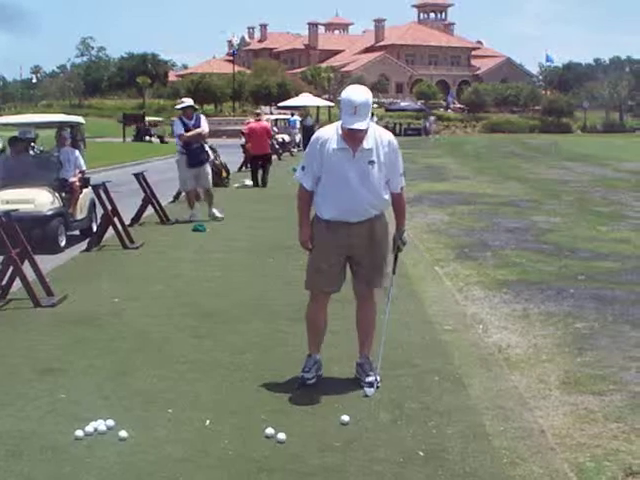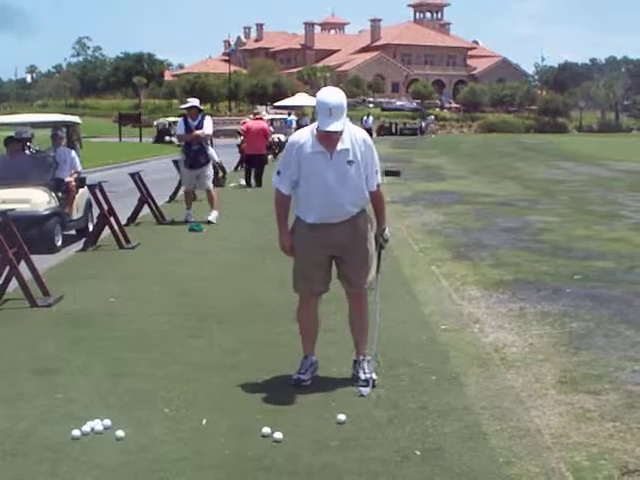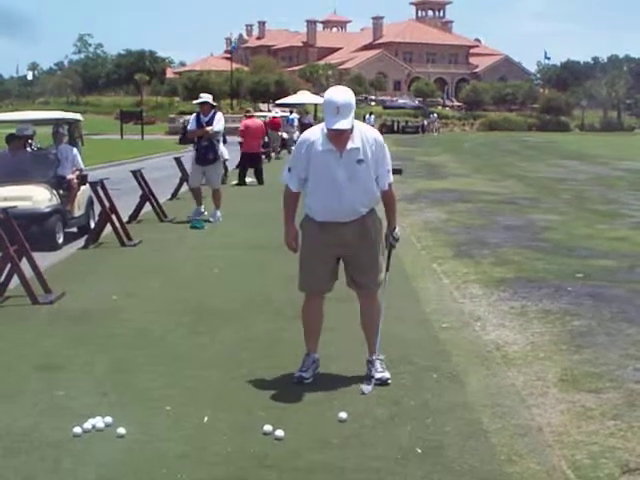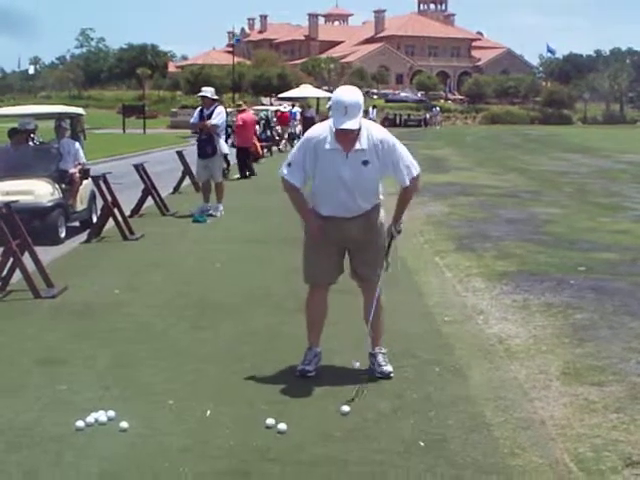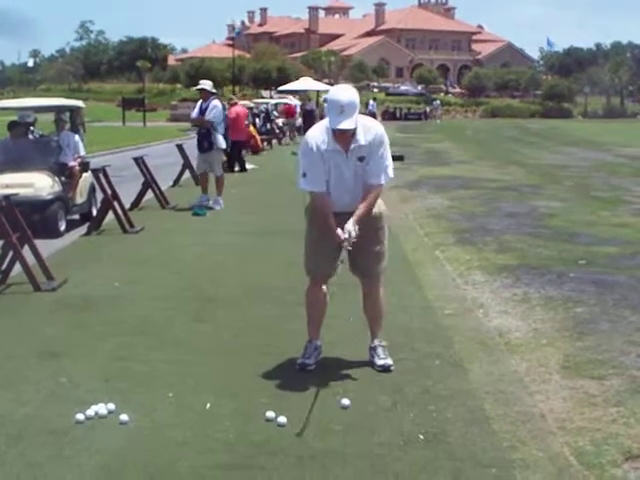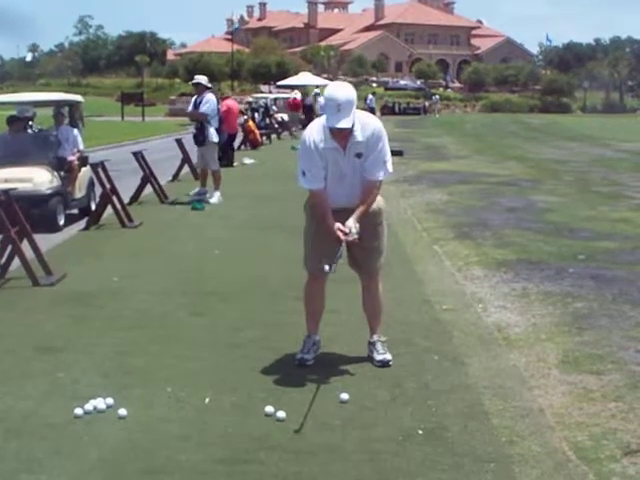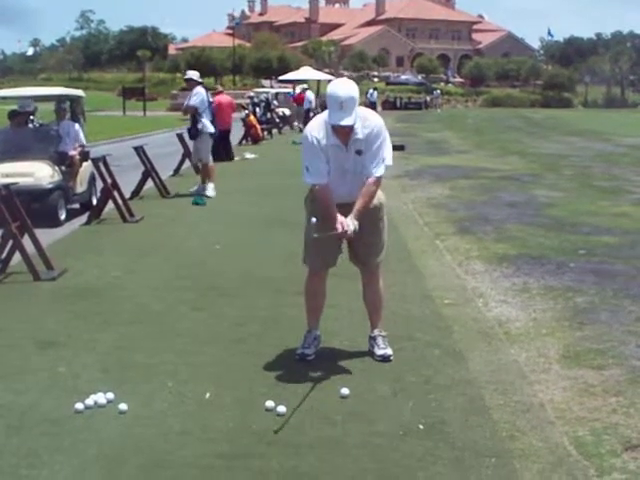
dt=0.4s
person 1, frame 1
left shoulder: (386, 142)
right shoulder: (321, 139)
left elbow: (396, 190)
right elbow: (306, 187)
left wrist: (400, 228)
right wrist: (304, 225)
left hip: (370, 229)
right hip: (328, 228)
left knee: (366, 297)
right knee: (318, 296)
left ankle: (364, 360)
right ankle: (313, 358)
person 1, frame 2
left shoulder: (361, 140)
right shoulder: (297, 143)
left elbow: (374, 188)
right elbow: (283, 190)
left wrist: (382, 225)
right wrist: (283, 230)
left hip: (353, 226)
right hip: (311, 230)
left knee: (357, 294)
right knee: (308, 297)
left ankle: (361, 358)
right ankle: (308, 359)
person 1, frame 3
left shoulder: (372, 140)
right shoulder: (308, 141)
left elbow: (386, 187)
right elbow: (292, 187)
left wrist: (392, 225)
right wrist: (289, 226)
left hip: (363, 226)
right hip: (319, 228)
left knee: (369, 294)
right knee: (313, 294)
left ankle: (374, 357)
right ankle: (311, 356)
person 1, frame 4
left shoulder: (380, 138)
right shoulder: (314, 138)
left elbow: (412, 179)
right elbow: (289, 180)
left wrist: (396, 220)
right wrist: (307, 217)
left hip: (367, 220)
right hip: (324, 222)
left knee: (371, 287)
right knee: (317, 287)
left ankle: (377, 351)
right ankle: (313, 350)
person 1, frame 5
left shoulder: (375, 133)
right shoulder: (313, 140)
left elbow: (375, 186)
right elbow: (317, 194)
left wrist: (354, 221)
right wrist: (334, 229)
left hip: (366, 213)
right hip: (325, 214)
left knee: (372, 281)
right knee: (318, 280)
left ankle: (376, 344)
right ankle: (313, 343)
person 1, frame 6
left shoulder: (373, 129)
right shoulder: (311, 137)
left elbow: (375, 181)
right elbow: (315, 190)
left wrist: (356, 218)
right wrist: (331, 224)
left hip: (365, 208)
right hip: (324, 210)
left knee: (371, 275)
right knee: (316, 276)
left ankle: (375, 339)
right ankle: (311, 338)
person 1, frame 7
left shoulder: (374, 125)
right shoulder: (313, 133)
left elbow: (374, 177)
right elbow: (320, 185)
left wrist: (354, 216)
right wrist: (335, 217)
left hip: (365, 203)
right hip: (325, 204)
left knee: (371, 270)
right knee: (317, 270)
left ankle: (376, 334)
right ankle: (312, 333)
person 2, frame 1
left shoulder: (201, 118)
right shoulder: (178, 121)
left elbow: (204, 135)
right elbow: (182, 137)
left wrist: (191, 134)
right wrist: (197, 131)
left hip: (202, 155)
right hip: (186, 158)
left knee: (207, 186)
right knee: (189, 188)
left ankle: (211, 210)
right ankle: (193, 212)
person 2, frame 2
left shoulder: (206, 119)
right shoulder: (183, 121)
left elbow: (205, 137)
right elbow: (180, 138)
left wrist: (190, 136)
right wrist: (197, 133)
left hip: (204, 157)
right hip: (188, 158)
left knee: (208, 186)
right knee: (188, 188)
left ankle: (214, 212)
right ankle: (189, 212)
person 2, frame 3
left shoulder: (218, 116)
right shoulder: (195, 117)
left elbow: (214, 133)
right elbow: (190, 134)
left wrist: (199, 132)
right wrist: (206, 130)
left hip: (213, 155)
right hip: (198, 155)
left knee: (215, 186)
right knee: (193, 184)
left ankle: (217, 212)
right ankle: (200, 208)
person 2, frame 4
left shoulder: (219, 110)
right shoulder: (199, 110)
left elbow: (212, 127)
right elbow: (193, 125)
left wrist: (201, 125)
right wrist: (206, 123)
left hip: (215, 149)
right hip: (202, 148)
left knee: (218, 179)
right knee: (204, 179)
left ankle: (219, 206)
right ankle: (206, 205)
person 2, frame 5
left shoulder: (215, 104)
right shoulder: (200, 103)
left elbow: (207, 123)
right elbow: (193, 120)
left wrist: (199, 120)
right wrist: (203, 119)
left hip: (215, 142)
right hip: (203, 142)
left knee: (218, 172)
right knee: (201, 171)
left ankle: (218, 199)
right ankle: (204, 197)
person 2, frame 6
left shoulder: (209, 97)
right shoulder: (196, 98)
left elbow: (201, 116)
right elbow: (189, 115)
left wrist: (194, 114)
right wrist: (197, 113)
left hip: (210, 136)
right hip: (201, 136)
left knee: (213, 166)
right knee: (202, 165)
left ankle: (217, 193)
right ankle: (203, 189)
person 2, frame 7
left shoulder: (199, 91)
right shoulder: (194, 92)
left elbow: (191, 109)
right elbow: (185, 111)
left wrist: (186, 108)
right wrist: (188, 108)
left hip: (204, 129)
right hip: (198, 129)
left knee: (206, 158)
right knee: (201, 159)
left ankle: (211, 186)
right ankle: (203, 185)
